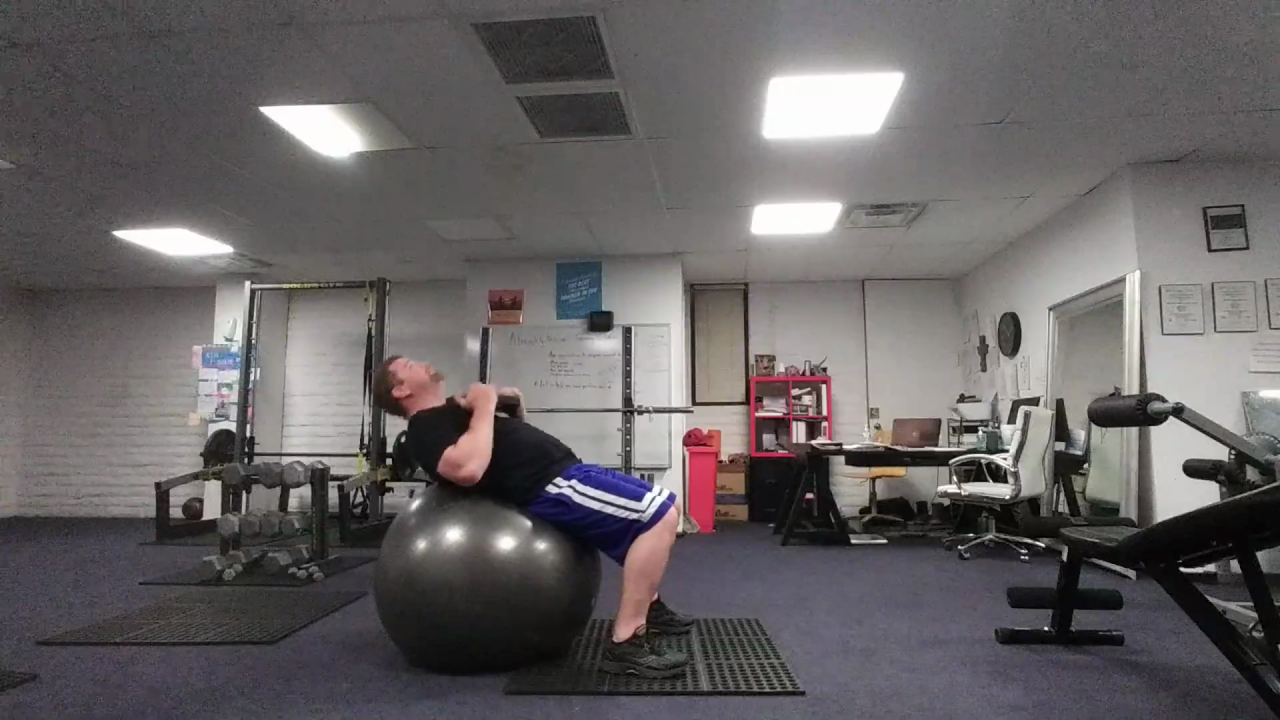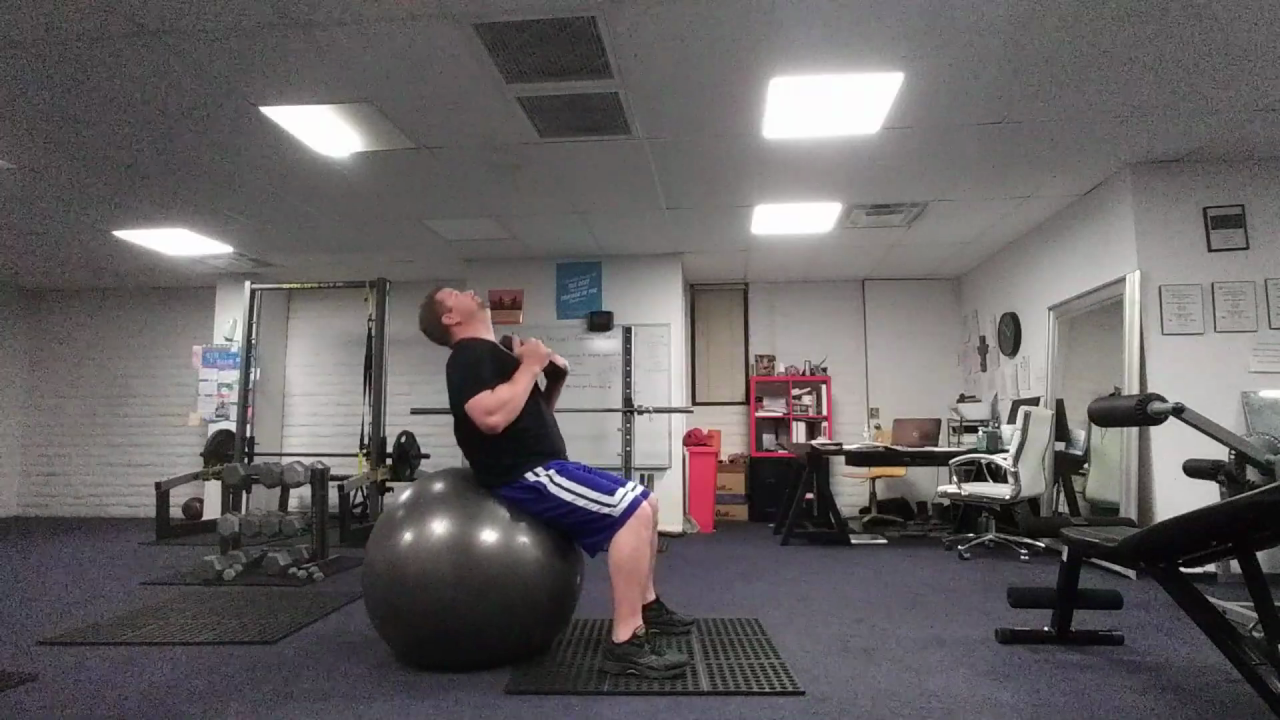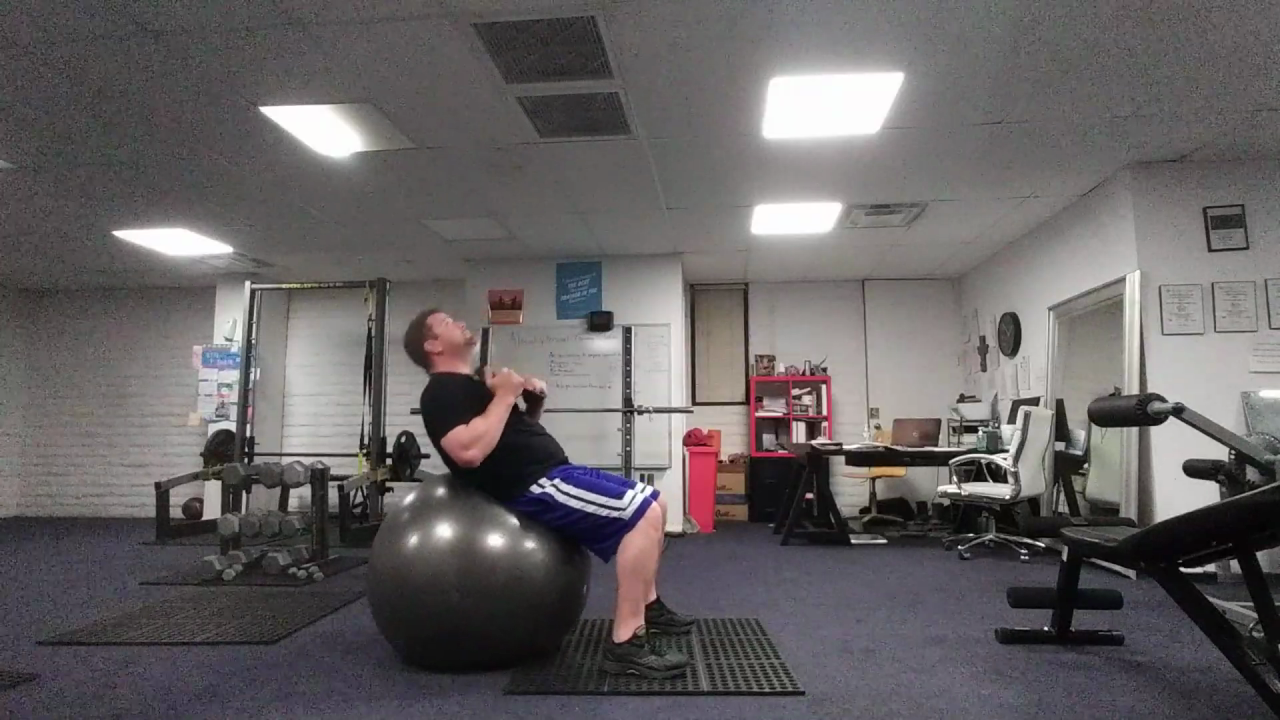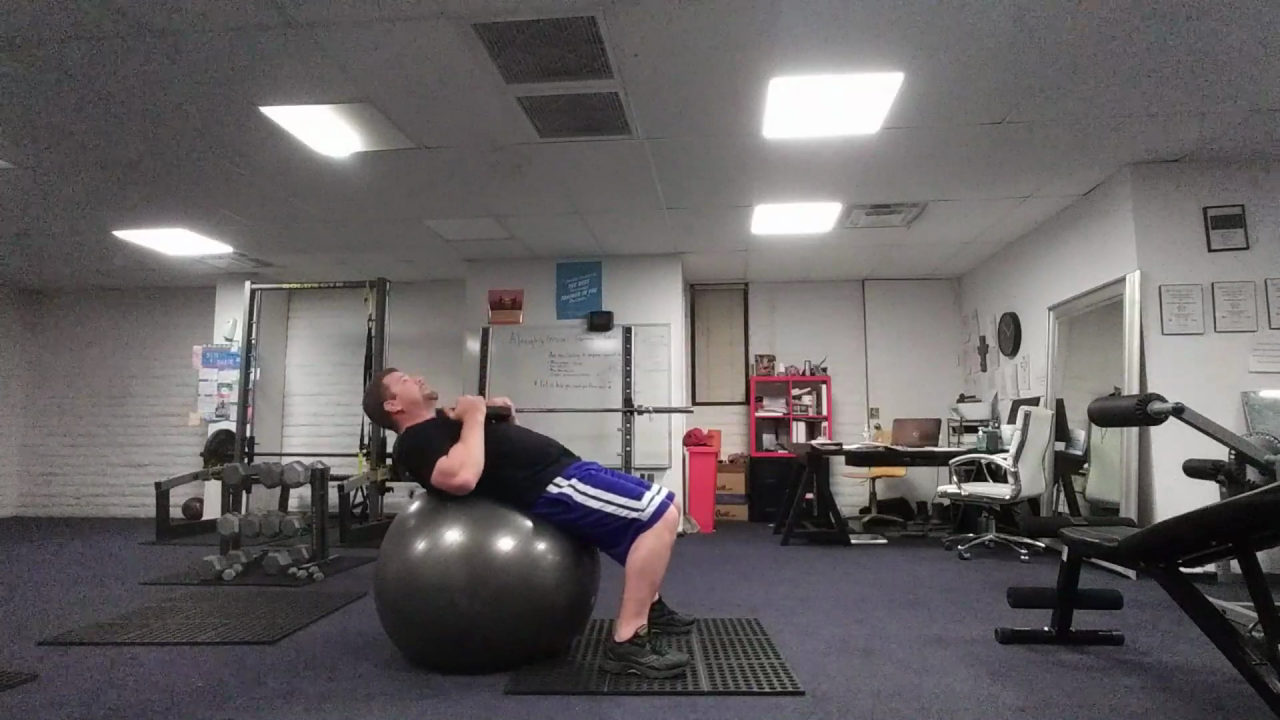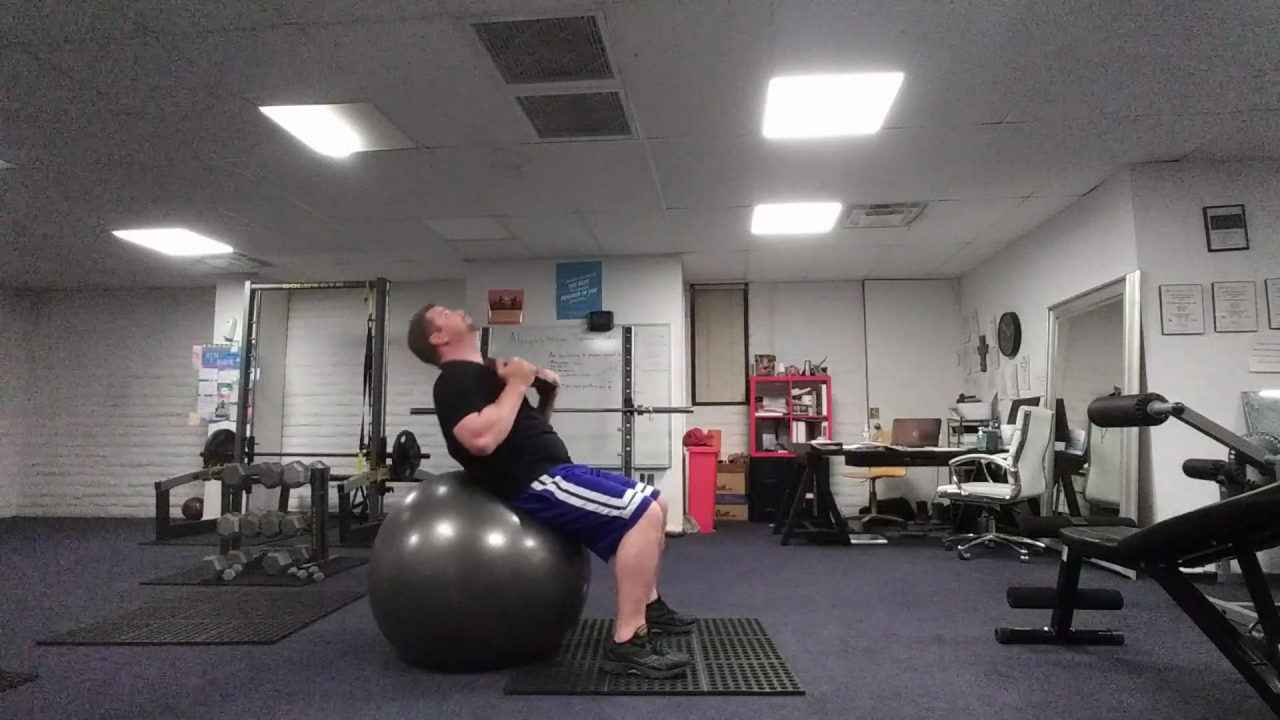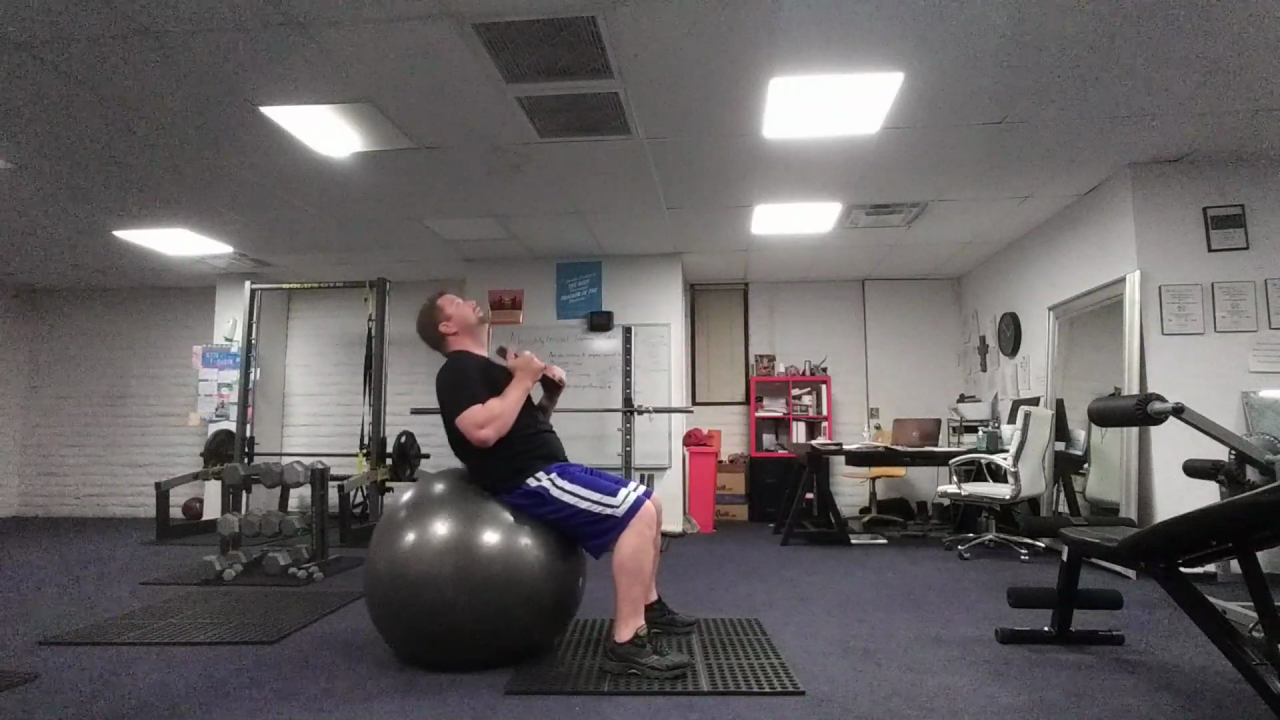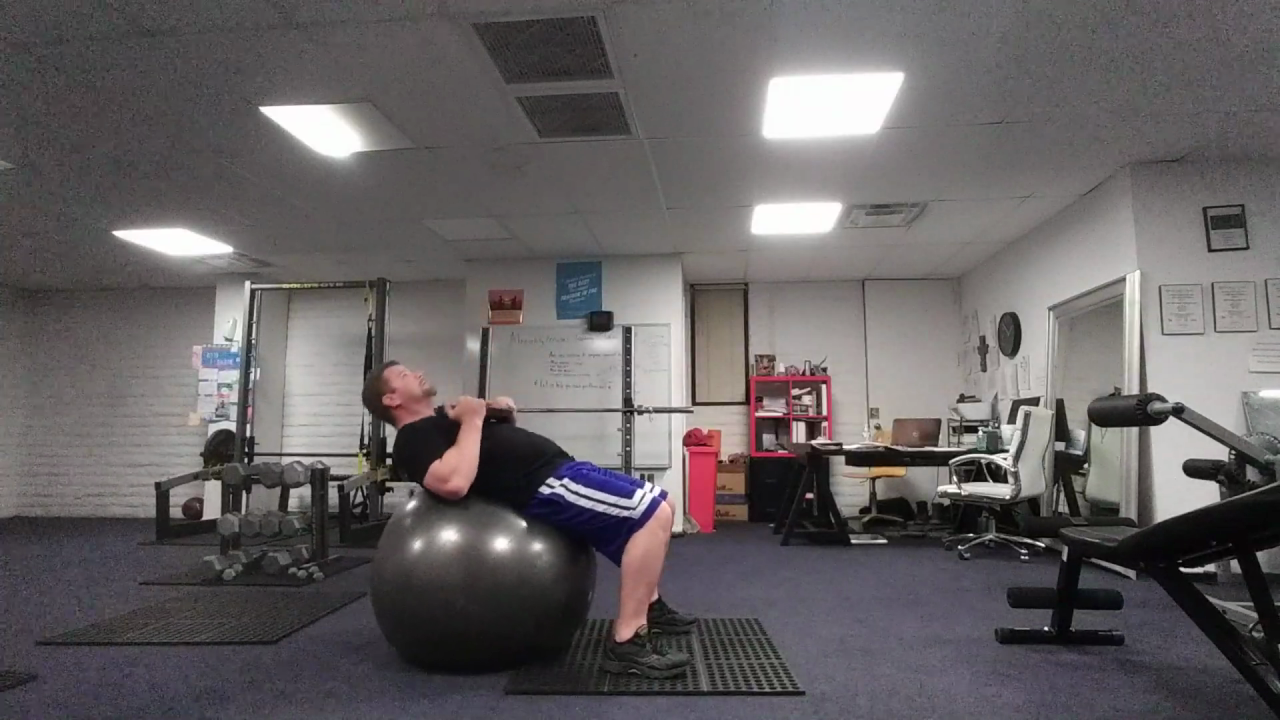
dt=0.7s
person 1, frame 1
left shoulder: (447, 414)
right shoulder: (426, 426)
right elbow: (468, 468)
left wrist: (515, 409)
right wrist: (484, 406)
left hip: (559, 474)
right hip: (548, 487)
left knee: (653, 509)
right knee: (661, 513)
left ankle: (648, 608)
right ankle: (626, 644)
person 1, frame 2
left shoulder: (489, 354)
right shoulder: (471, 356)
right elbow: (492, 418)
left wrist: (555, 381)
right wrist: (531, 366)
left hip: (542, 468)
right hip: (527, 477)
left knee: (643, 506)
right knee: (635, 512)
left ankle: (648, 606)
right ankle: (627, 644)
person 1, frame 3
left shoulder: (465, 385)
right shoulder: (442, 393)
right elbow: (469, 451)
left wrist: (534, 404)
right wrist: (505, 395)
left hip: (550, 474)
right hip: (535, 487)
left knee: (648, 505)
right knee: (647, 511)
left ankle: (649, 606)
right ankle: (627, 644)
person 1, frame 4
left shoulder: (439, 428)
right shoulder: (416, 442)
right elbow: (462, 478)
left wrist: (506, 419)
right wrist: (474, 416)
left hip: (561, 471)
right hip: (552, 484)
left knee: (658, 511)
right knee: (662, 516)
left ankle: (649, 607)
right ankle: (627, 643)
person 1, frame 5
left shoulder: (480, 373)
right shoulder: (456, 379)
right elbow: (481, 439)
left wrist: (547, 395)
right wrist: (516, 384)
left hip: (550, 472)
right hip: (535, 484)
left knee: (651, 505)
right knee: (644, 514)
left ankle: (649, 607)
right ankle: (627, 645)
person 1, frame 6
left shoulder: (481, 368)
right shoulder: (459, 370)
right elbow: (483, 430)
left wrist: (551, 394)
right wrist: (523, 379)
left hip: (545, 471)
right hip: (529, 481)
left knee: (648, 505)
right knee: (638, 514)
left ankle: (649, 607)
right ankle: (628, 644)
person 1, frame 7
left shoulder: (435, 425)
right shoulder: (413, 439)
right elbow: (454, 482)
left wrist: (505, 417)
right wrist: (471, 420)
left hip: (557, 472)
right hip: (547, 486)
left knee: (652, 509)
right knee: (656, 514)
left ankle: (650, 606)
right ankle: (627, 643)
